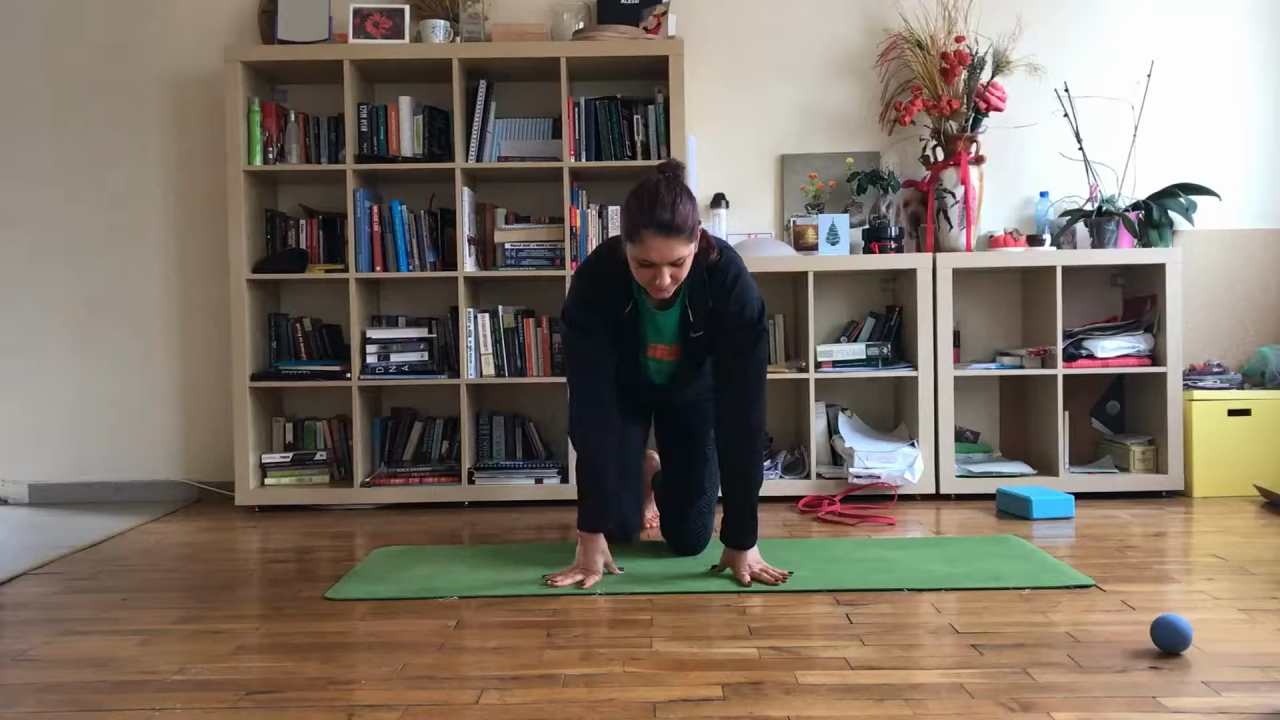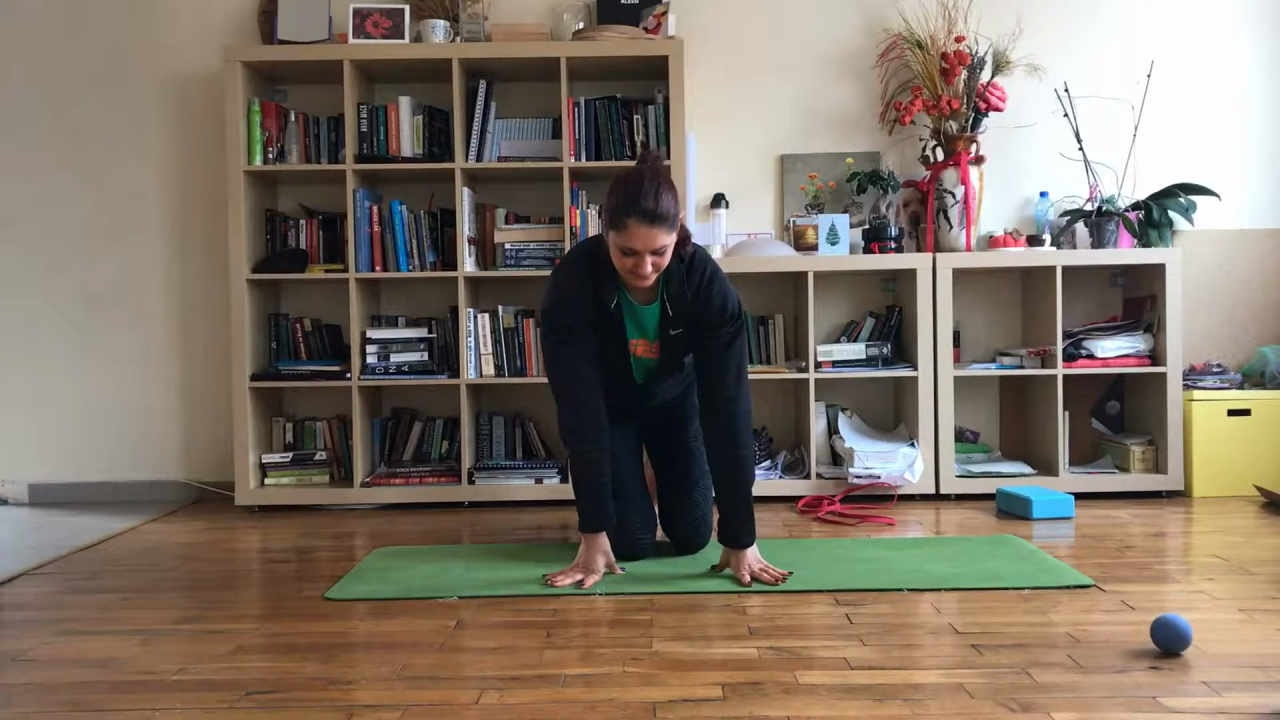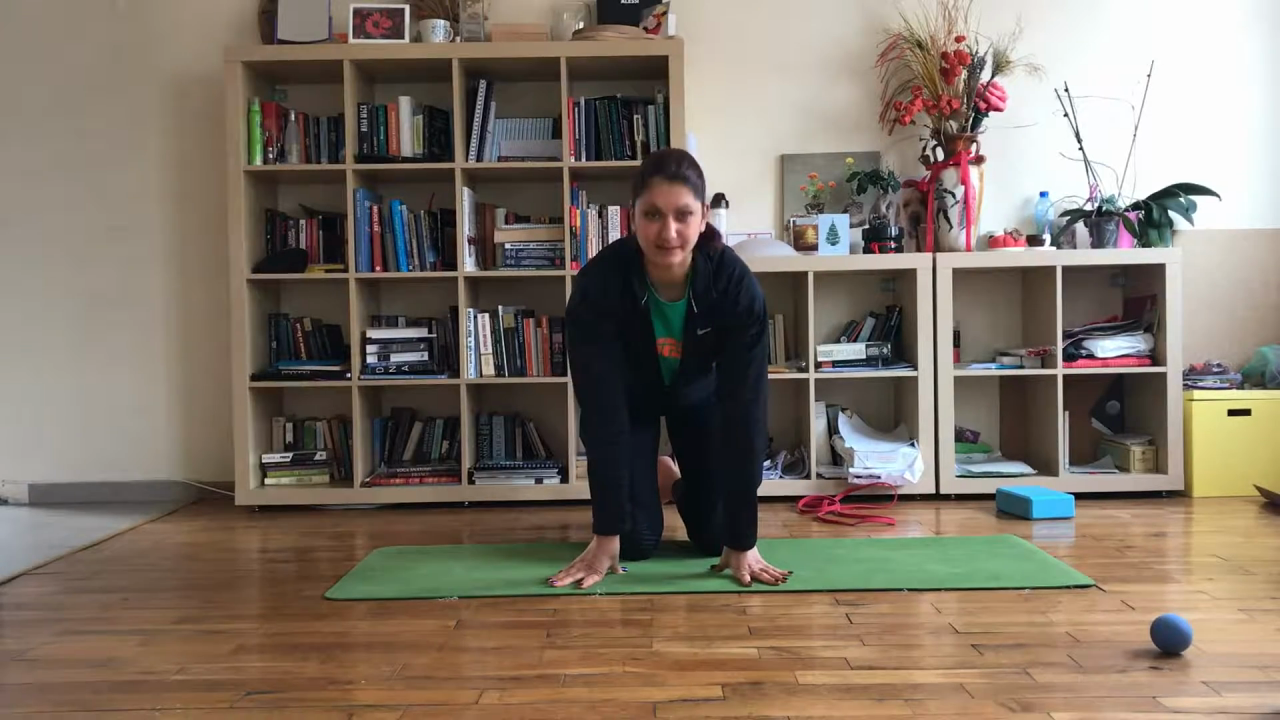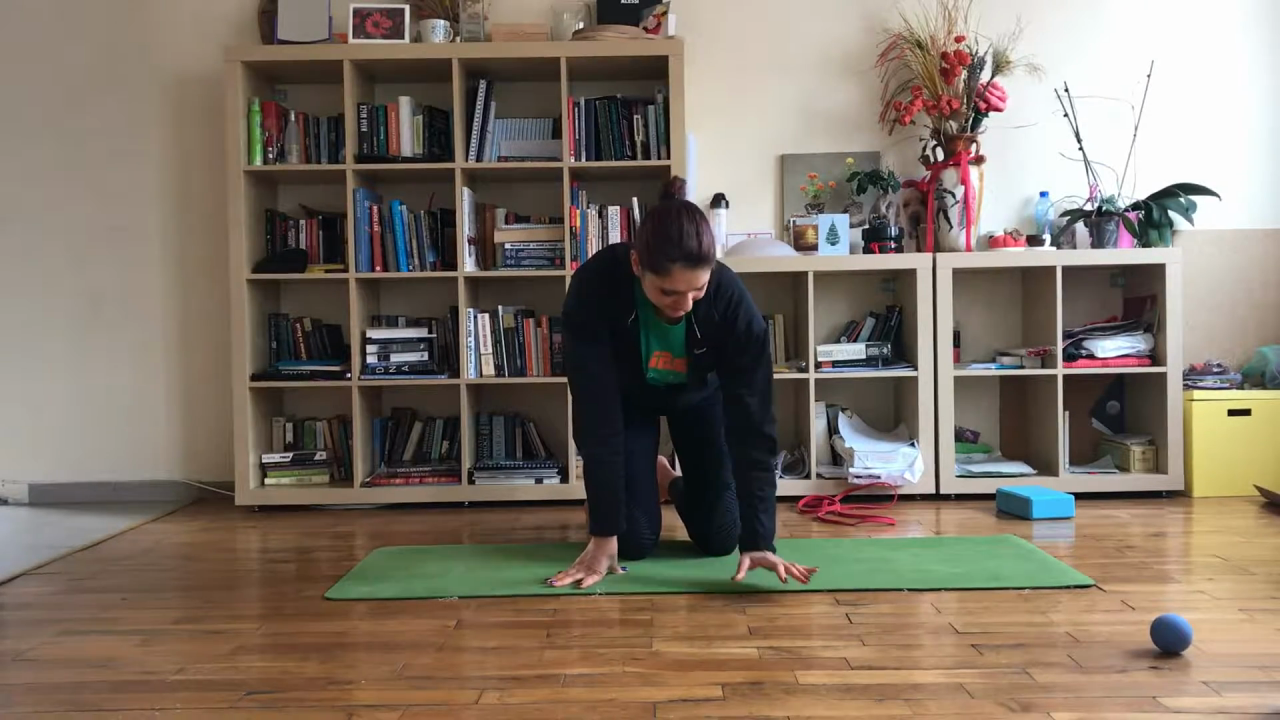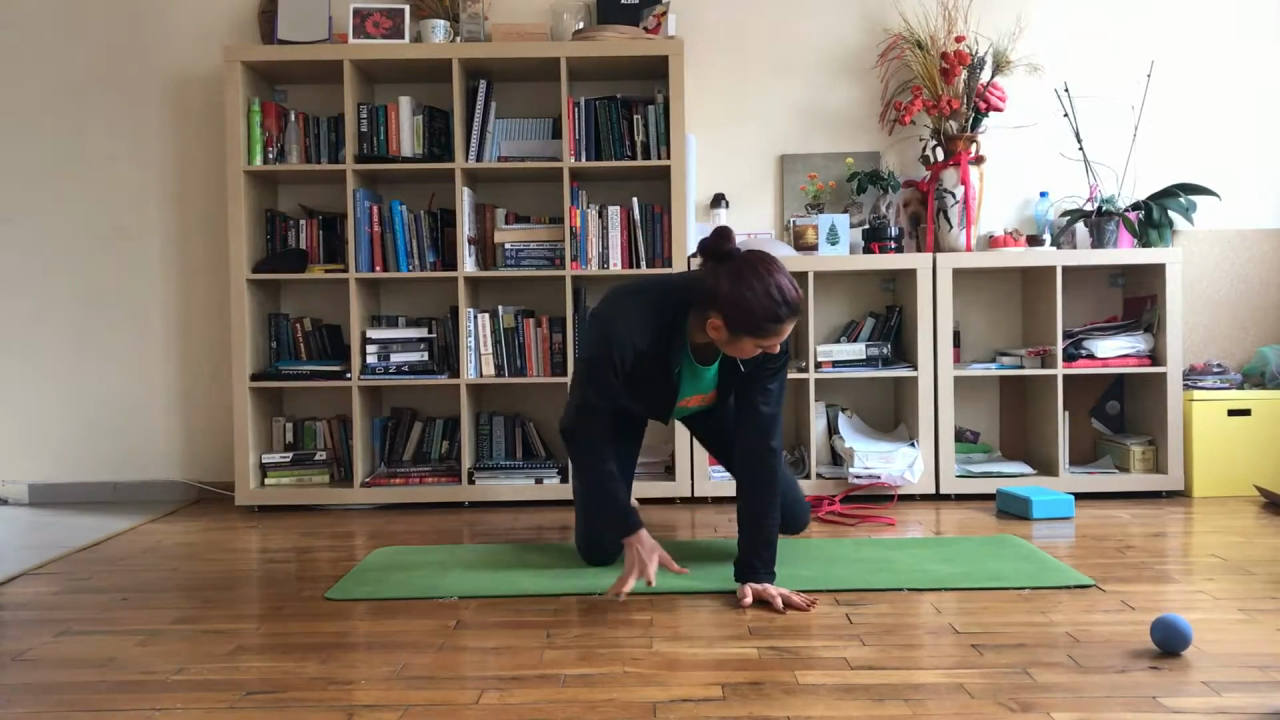
dt=1s
person 1, frame 1
left shoulder: (729, 280)
right shoulder: (596, 279)
left elbow: (742, 408)
right elbow: (592, 404)
left wrist: (742, 542)
right wrist: (592, 539)
left hip: (692, 389)
right hip: (624, 385)
left knee: (690, 538)
right knee: (620, 522)
left ankle: (658, 472)
right ankle: (643, 471)
person 1, frame 2
left shoulder: (704, 280)
right shoulder: (573, 281)
left elbow: (726, 404)
right elbow: (580, 408)
left wrist: (740, 539)
right wrist: (595, 535)
left hip: (673, 391)
right hip: (607, 397)
left knee: (691, 534)
right knee: (632, 541)
left ankle: (663, 484)
right ankle: (636, 487)
person 1, frame 3
left shoulder: (734, 283)
right shoulder: (599, 282)
left elbow: (744, 407)
right elbow: (602, 409)
left wrist: (741, 540)
right wrist: (605, 534)
left hip: (699, 394)
right hip: (631, 397)
left knee: (714, 536)
right knee: (637, 541)
left ankle: (679, 483)
right ankle: (654, 479)
person 1, frame 4
left shoulder: (732, 301)
right shoulder: (594, 288)
left elbow: (751, 422)
right elbow: (596, 415)
left wrist: (758, 539)
right wrist: (603, 535)
left hip: (701, 394)
right hip: (628, 397)
left knee: (719, 537)
right knee: (634, 539)
left ankle: (670, 483)
right ankle: (650, 482)
person 1, frame 5
left shoulder: (764, 331)
right shoulder: (622, 328)
left elbow: (759, 442)
right elbow: (584, 434)
left wrist: (756, 571)
right wrist: (631, 531)
left hip: (715, 398)
right hip: (625, 402)
left knee: (792, 517)
right knee: (599, 547)
right ankle: (611, 497)
